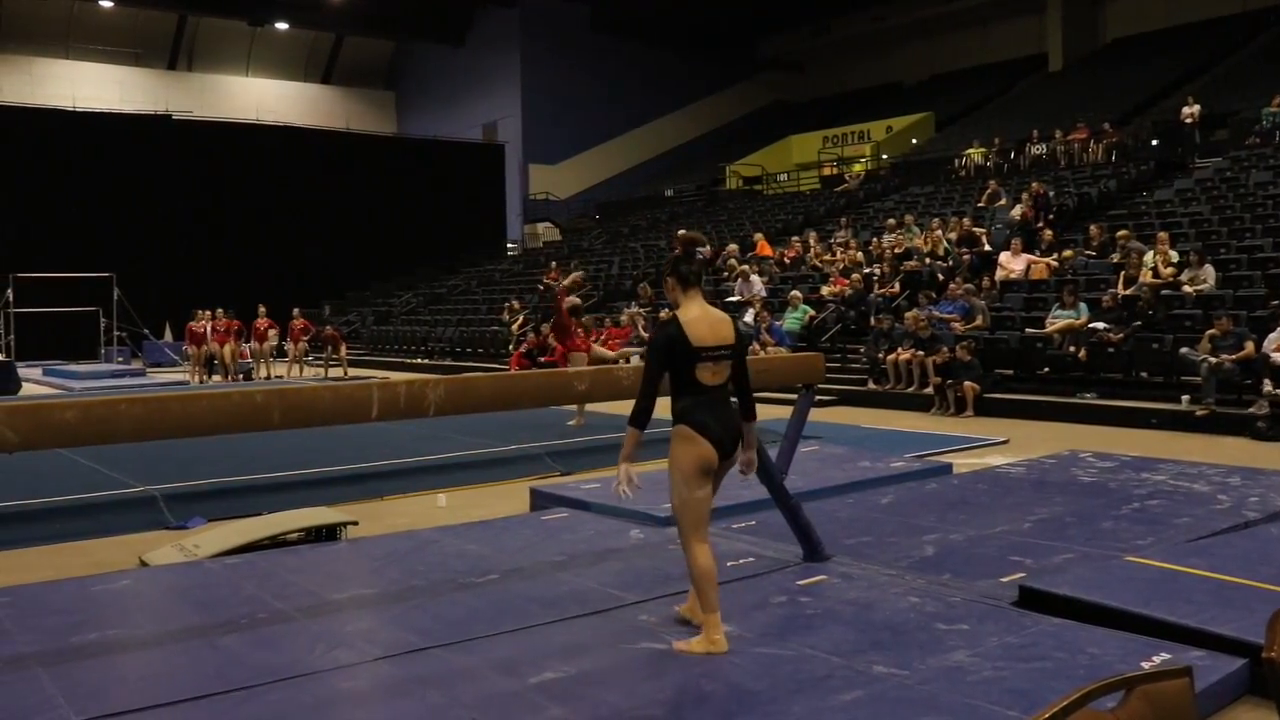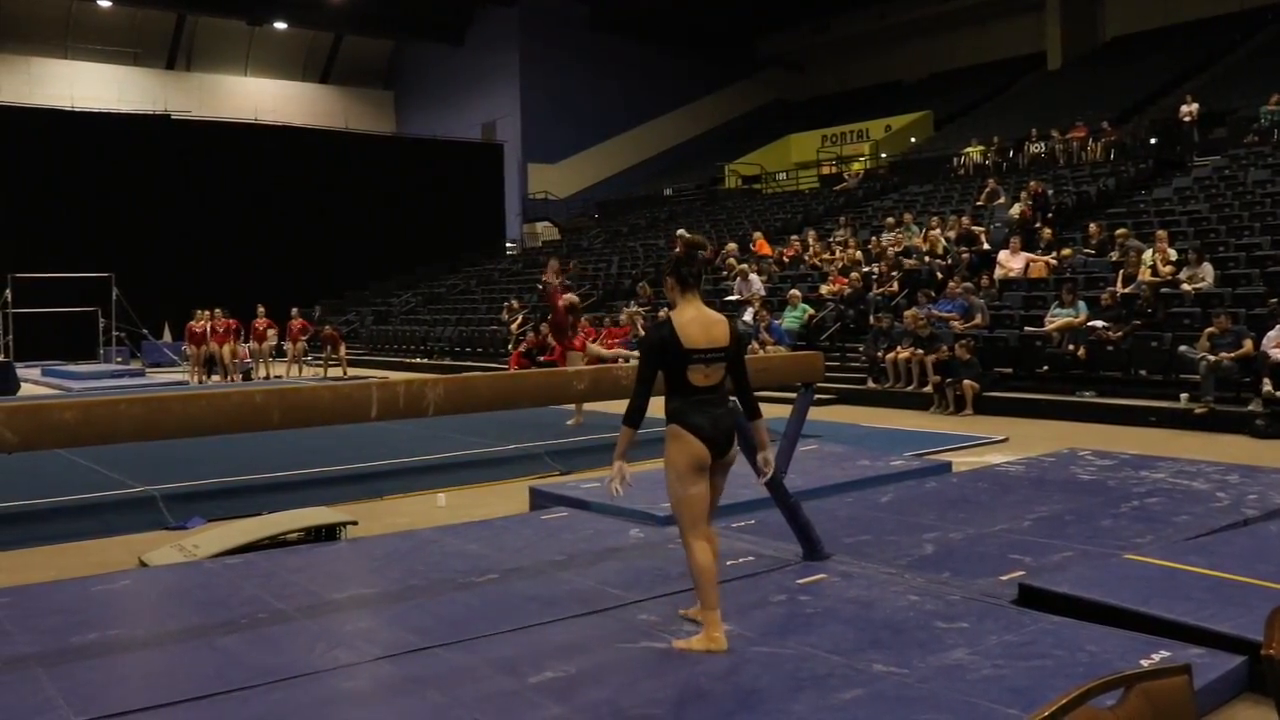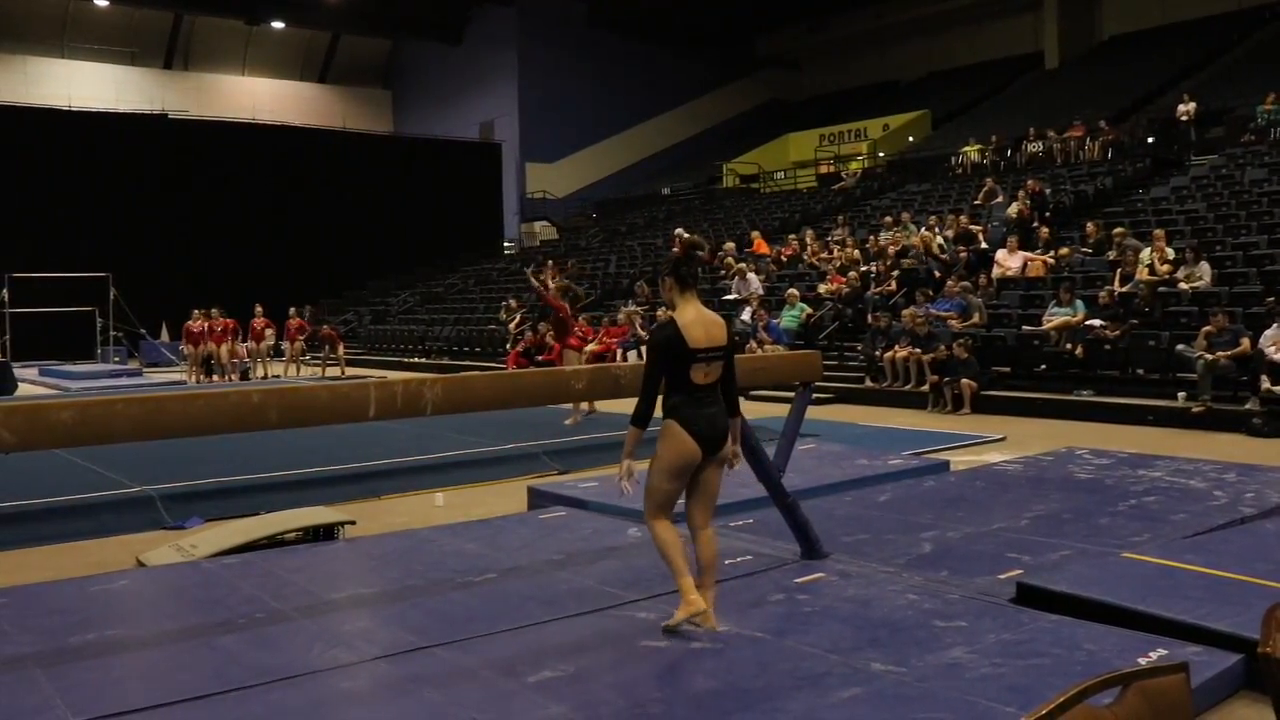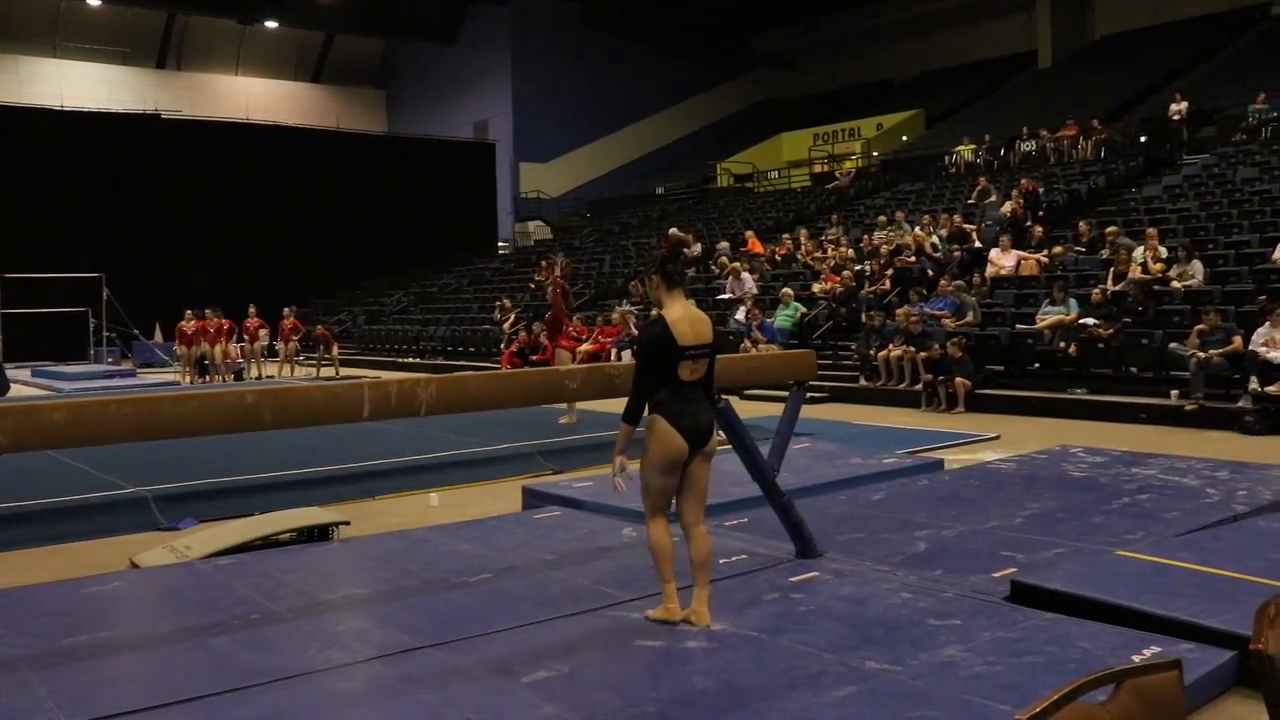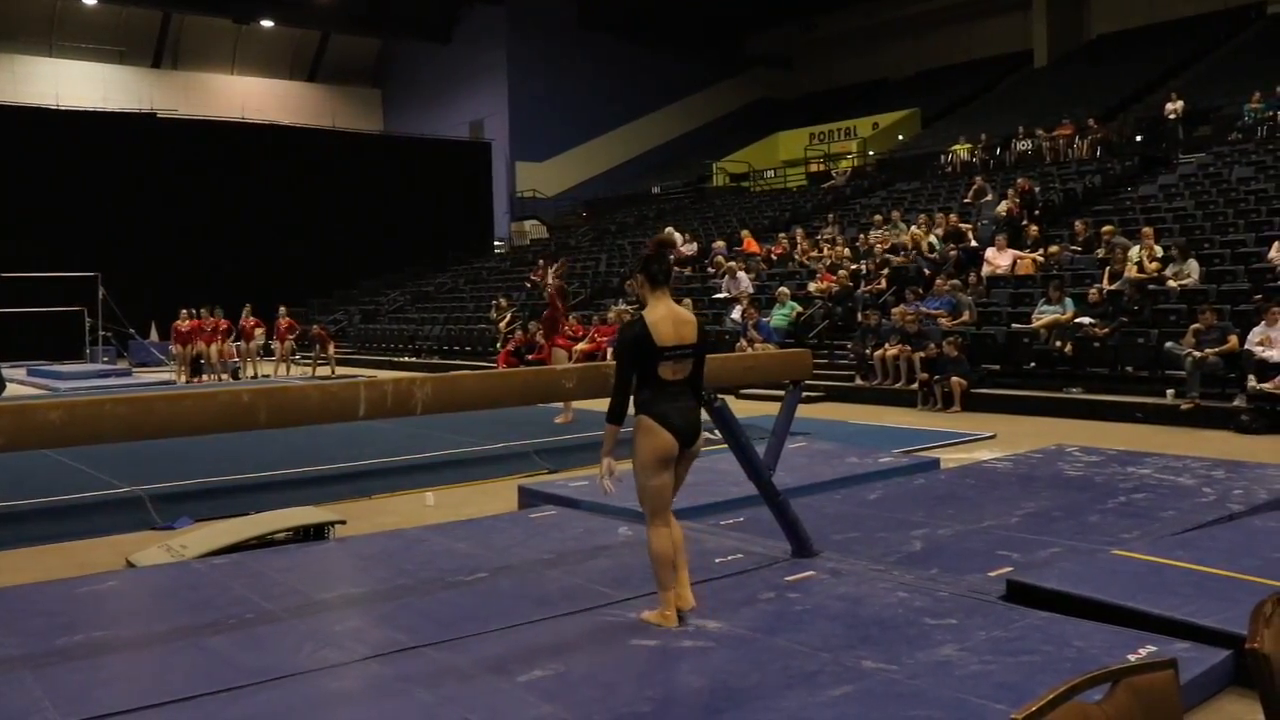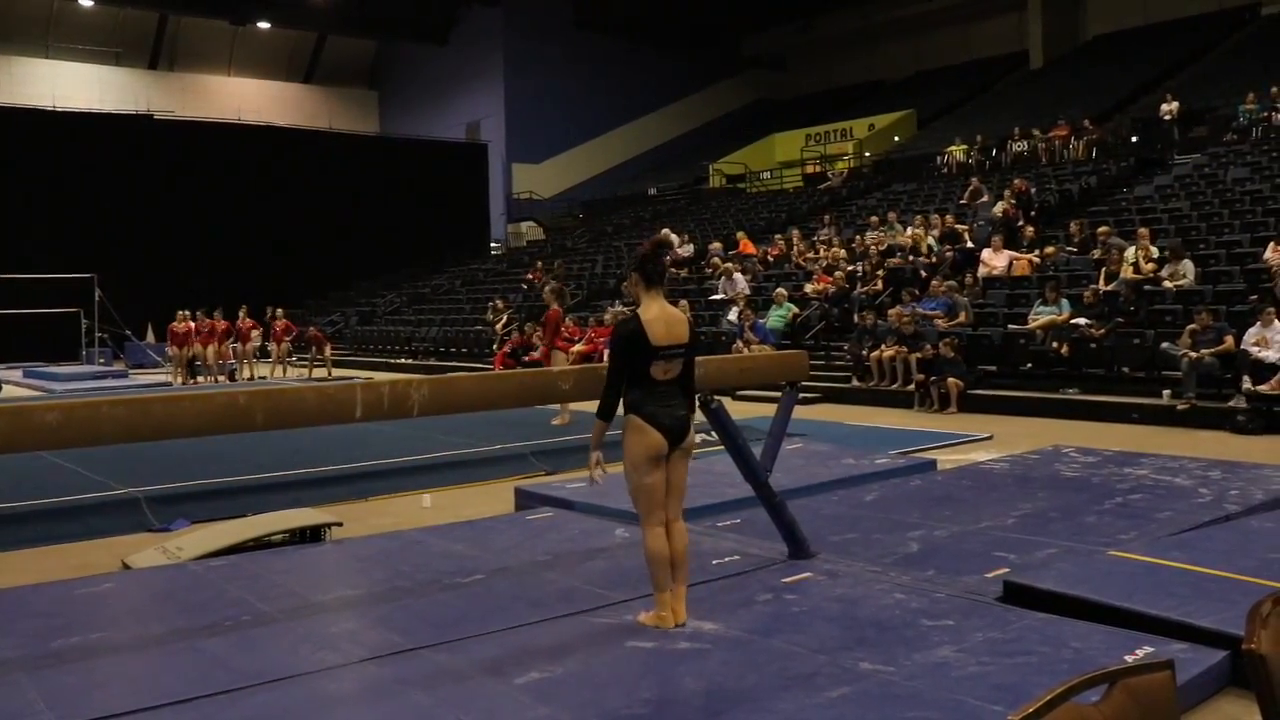
dt=0.3s
person 1, frame 1
left shoulder: (669, 330)
right shoulder: (729, 324)
left elbow: (646, 398)
right elbow: (744, 391)
left wrist: (625, 460)
right wrist: (750, 446)
left hip: (693, 435)
right hip: (729, 431)
left knee: (694, 536)
right knee: (693, 524)
left ankle: (713, 634)
right ankle: (698, 605)
person 1, frame 2
left shoulder: (663, 332)
right shoulder: (727, 326)
left elbow: (641, 397)
right elbow: (745, 390)
left wrist: (619, 456)
right wrist: (764, 445)
left hip: (688, 434)
right hip: (724, 431)
left knee: (693, 535)
right knee: (703, 524)
left ankle: (713, 630)
right ankle: (707, 607)
person 1, frame 3
left shoulder: (666, 332)
right shoulder: (722, 326)
left elbow: (648, 397)
left wrist: (628, 455)
right wrist: (735, 439)
left hip: (683, 431)
right hip: (717, 429)
left knee: (656, 514)
right knee: (702, 523)
left ankle: (689, 596)
right ankle: (706, 607)
person 1, frame 4
left shoulder: (655, 328)
right shoulder: (707, 323)
left elbow: (640, 395)
left wrist: (620, 451)
left hip: (669, 427)
right hip: (704, 424)
left knee: (656, 515)
right knee: (695, 520)
left ankle: (670, 605)
right ankle: (700, 607)
person 1, frame 5
left shoulder: (636, 330)
right shoulder: (694, 324)
left elbow: (621, 395)
right elbow: (697, 384)
left wrist: (607, 453)
left hip: (656, 427)
right hip: (690, 423)
left knee: (656, 520)
right knee: (665, 512)
left ankle: (666, 609)
right ankle: (684, 592)
person 1, frame 6
left shoulder: (629, 328)
right shoulder: (685, 323)
left elbow: (613, 391)
left wrist: (595, 445)
left hip: (645, 427)
right hip: (680, 423)
left knee: (653, 522)
right knee: (674, 518)
left ankle: (663, 611)
right ankle: (679, 605)
